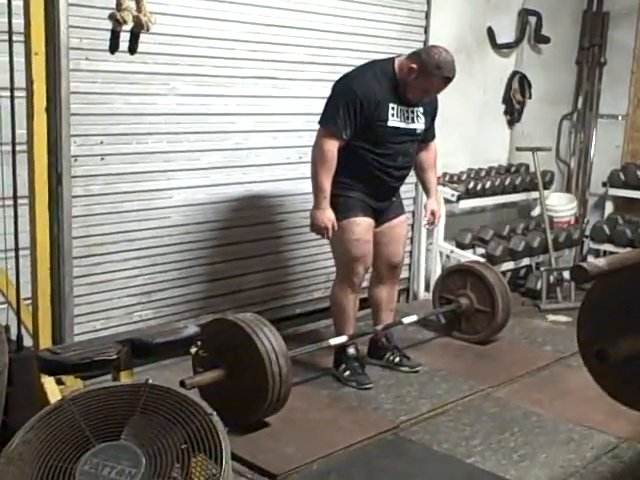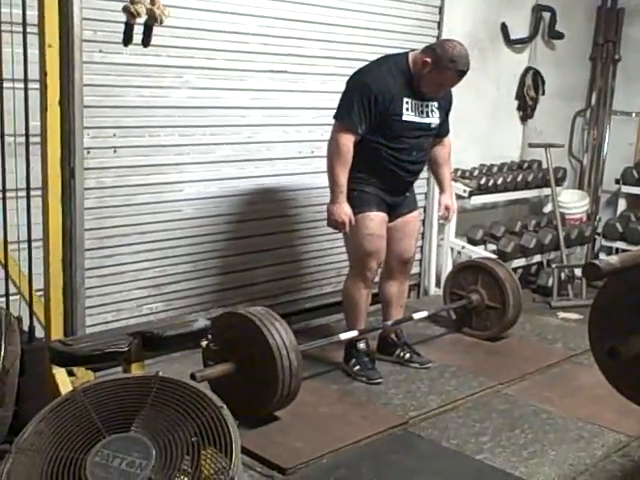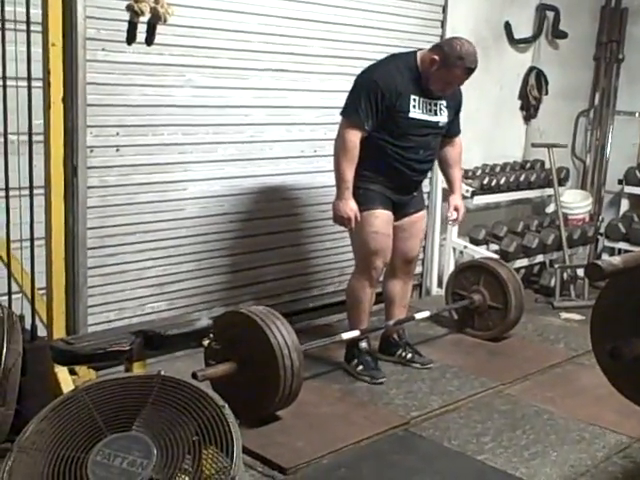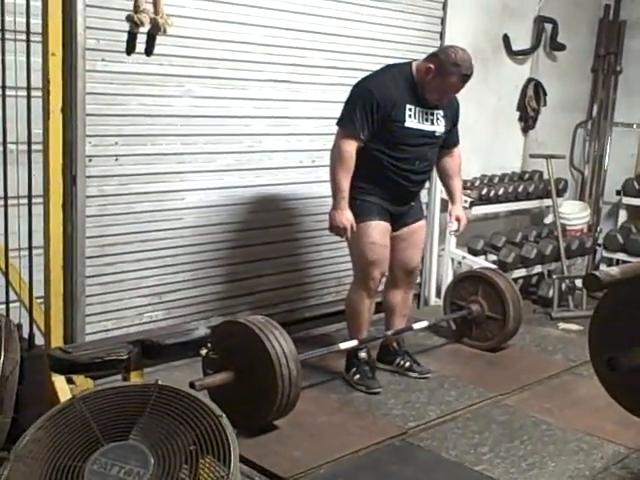
dt=0.3s
person 1, frame 1
left shoulder: (427, 98)
right shoulder: (360, 86)
left elbow: (425, 147)
right elbow: (327, 143)
left wrist: (432, 194)
right wrist: (321, 204)
left hip: (389, 195)
right hip: (351, 193)
left knee: (391, 269)
right knee: (353, 273)
left ankle: (381, 343)
right ankle: (345, 353)
person 1, frame 2
left shoulder: (441, 92)
right shoulder: (374, 81)
left elbow: (440, 142)
right elbow: (343, 137)
left wrist: (446, 189)
right wrist: (339, 198)
left hip: (403, 191)
right hip: (365, 188)
left knee: (402, 265)
right knee: (366, 267)
left ankle: (391, 340)
right ankle: (355, 349)
person 1, frame 3
left shoulder: (451, 93)
right shoulder: (383, 78)
left elbow: (450, 142)
right elbow: (350, 134)
left wrist: (455, 191)
right wrist: (344, 194)
left hip: (410, 190)
right hip: (371, 187)
left knee: (405, 265)
right knee: (372, 266)
left ankle: (393, 340)
right ankle: (357, 347)
person 1, frame 4
left shoulder: (448, 103)
right shoulder: (378, 89)
left elbow: (449, 153)
right elbow: (345, 144)
left wrist: (456, 200)
right wrist: (340, 204)
left hip: (408, 201)
right hip: (369, 198)
left knee: (406, 273)
right knee: (370, 276)
left ankle: (392, 349)
right ankle: (357, 358)
